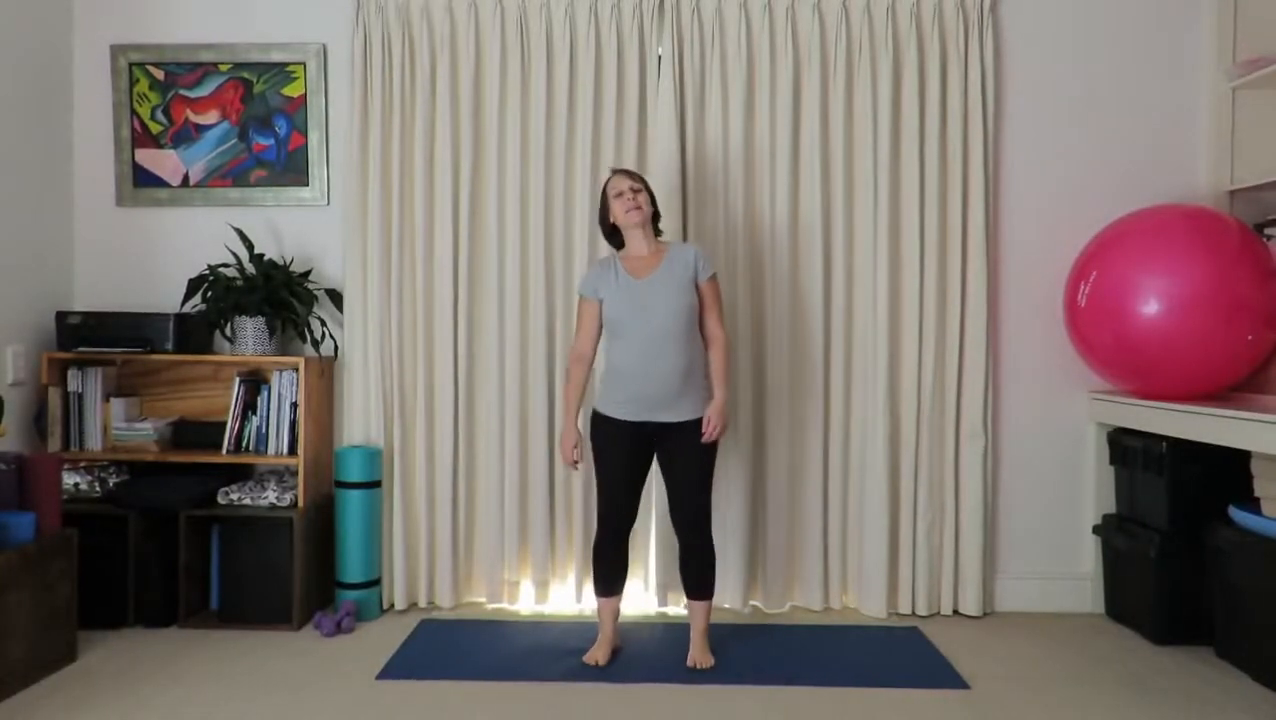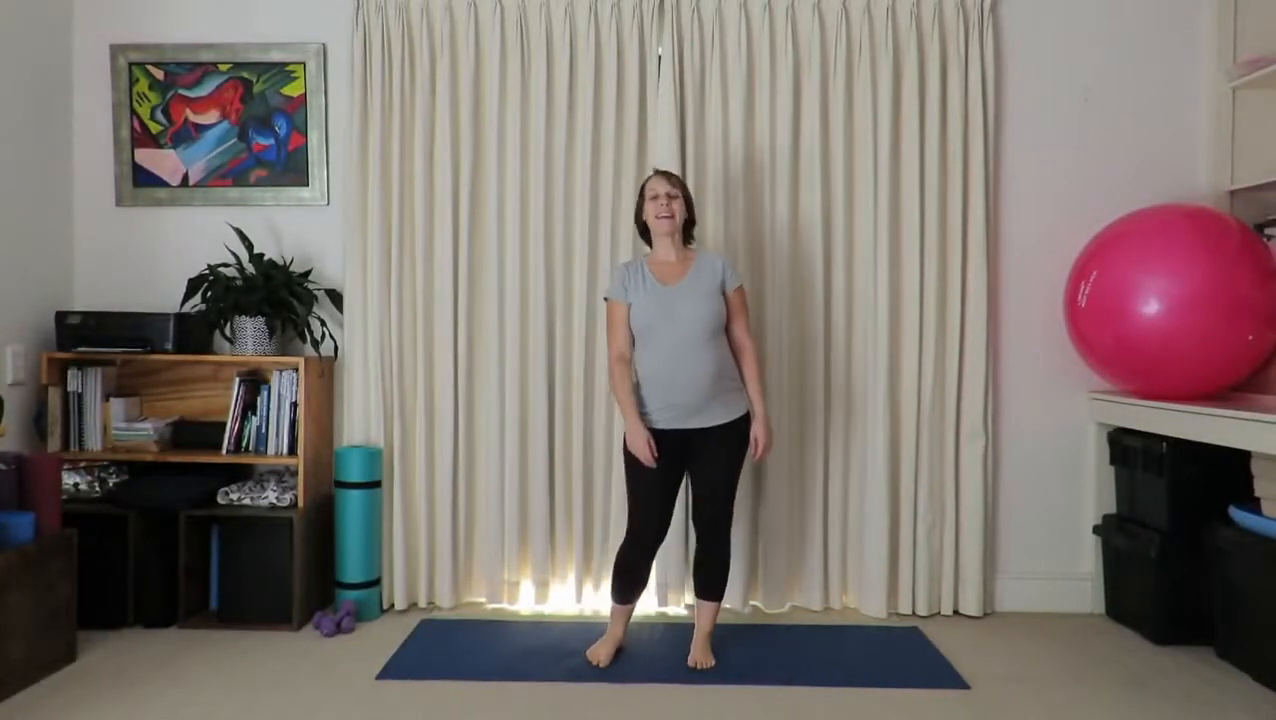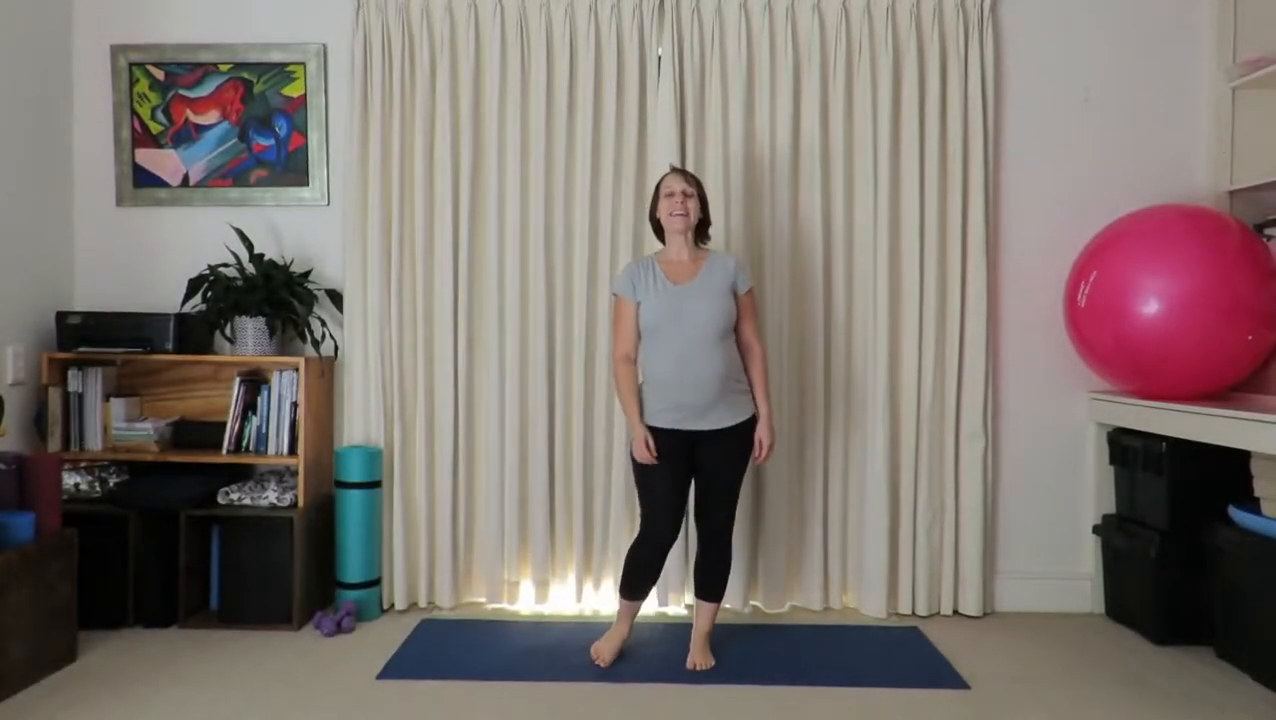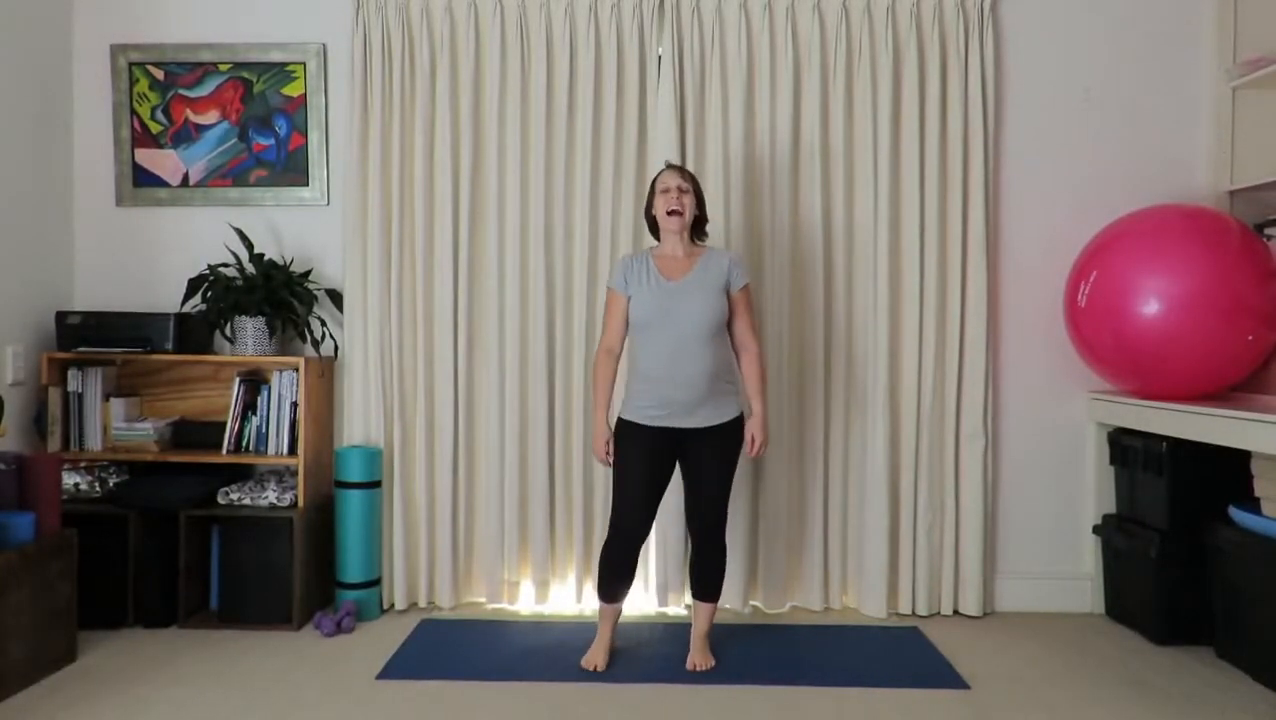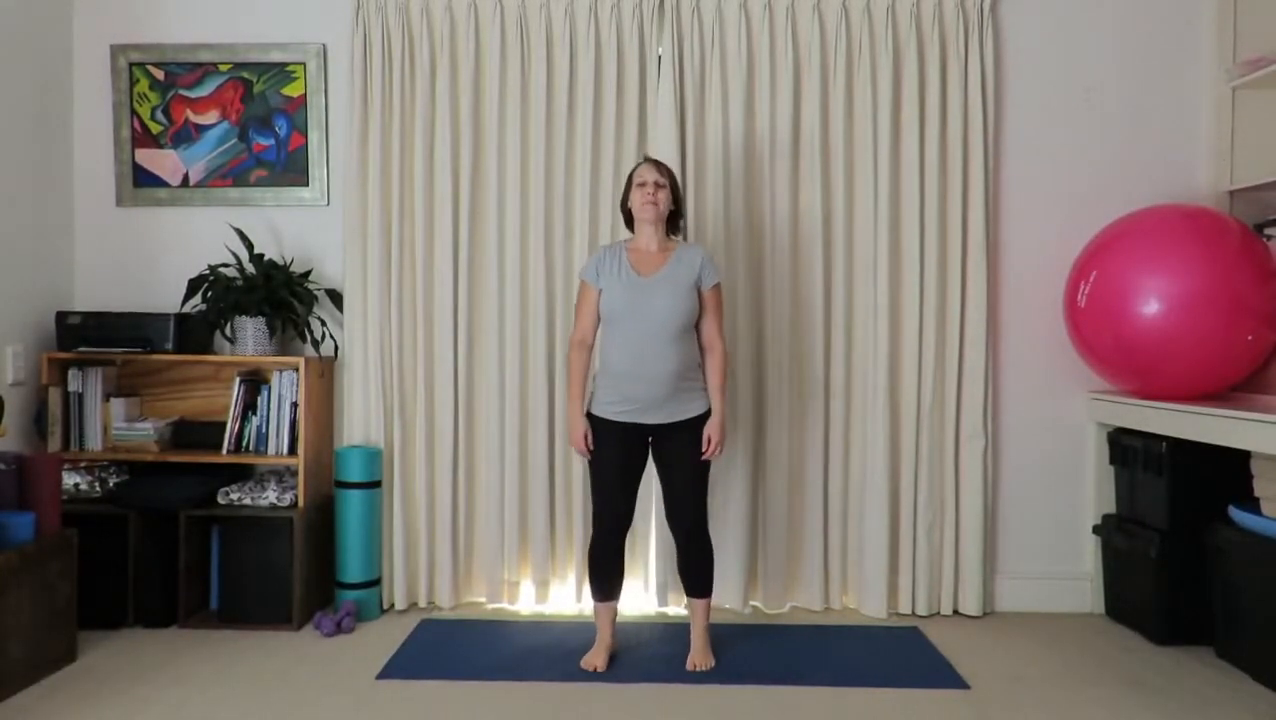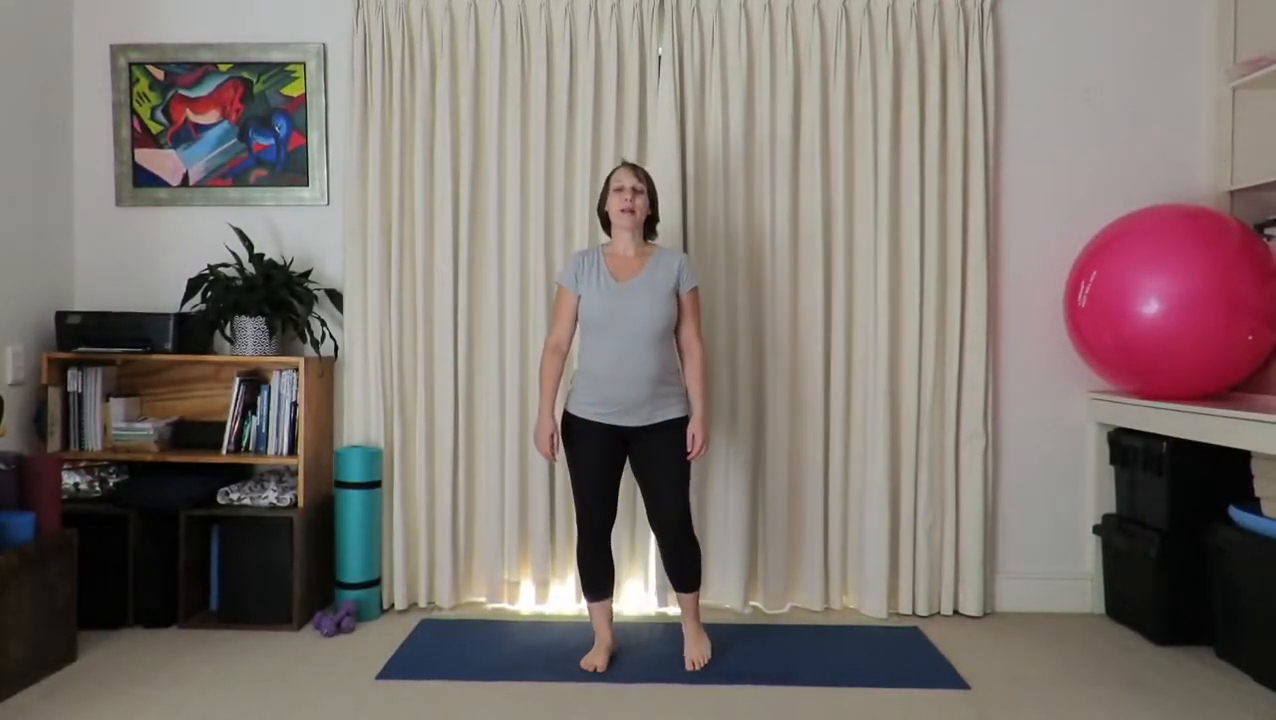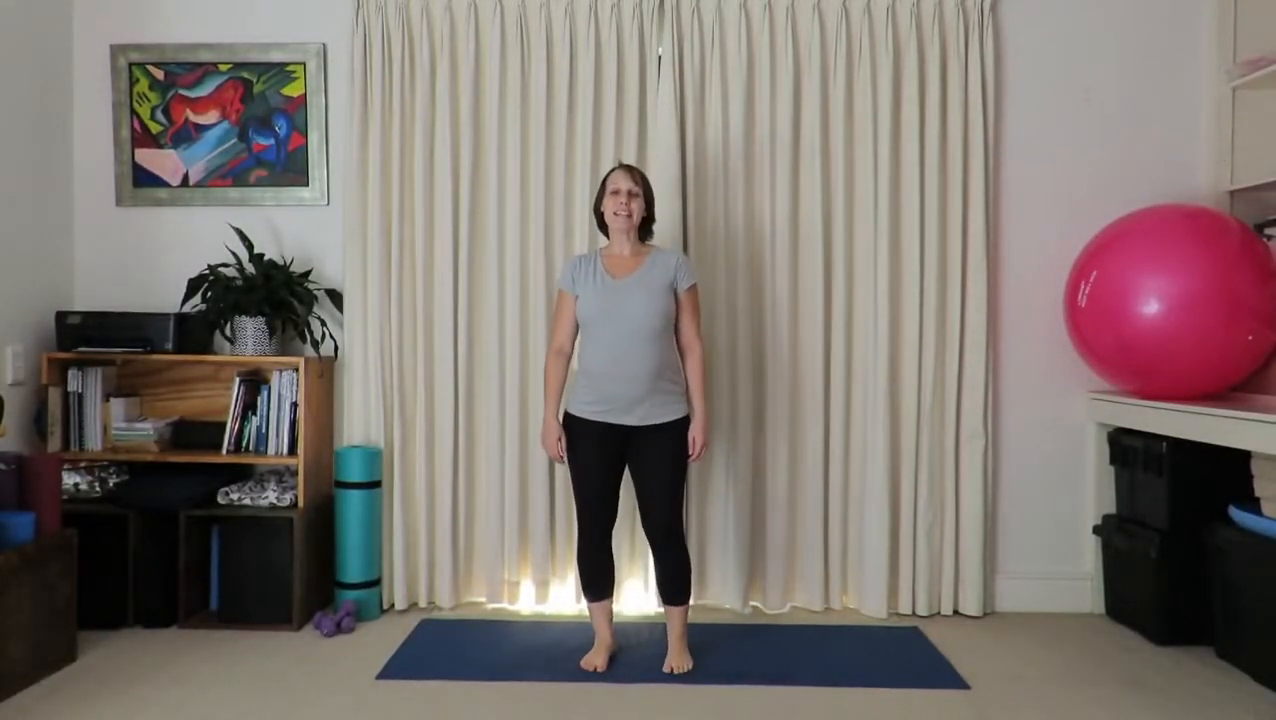
dt=0.3s
person 1, frame 1
left shoulder: (691, 260)
right shoulder: (599, 274)
left elbow: (715, 336)
right elbow: (581, 352)
left wrist: (719, 399)
right wrist: (569, 421)
left hip: (687, 418)
right hip: (619, 420)
left knee: (693, 525)
right knee: (613, 525)
left ankle: (700, 636)
right ankle: (607, 634)
person 1, frame 2
left shoulder: (718, 269)
right shoulder: (626, 277)
left elbow: (743, 345)
right elbow: (618, 357)
left wrist: (759, 411)
right wrist: (633, 423)
left hip: (721, 423)
right hip: (655, 426)
left knee: (714, 529)
right knee: (645, 530)
left ankle: (702, 637)
right ankle: (615, 631)
person 1, frame 3
left shoulder: (729, 269)
right shoulder: (636, 275)
left elbow: (751, 347)
right elbow: (624, 357)
left wrist: (764, 414)
right wrist: (634, 423)
left hip: (727, 426)
right hip: (662, 427)
left knee: (715, 530)
right knee: (659, 532)
left ankle: (700, 637)
right ankle: (622, 625)
person 1, frame 4
left shoulder: (725, 267)
right shoulder: (630, 269)
left elbow: (747, 345)
right elbow: (608, 349)
left wrist: (757, 411)
right wrist: (599, 419)
left hip: (714, 424)
right hip: (643, 423)
left knee: (707, 530)
right knee: (627, 528)
left ankle: (700, 637)
right ankle: (604, 634)
person 1, frame 5
left shoulder: (697, 262)
right shoulder: (602, 261)
left elbow: (712, 344)
right elbow: (581, 341)
left wrist: (718, 413)
right wrist: (576, 410)
left hip: (683, 417)
right hip: (613, 418)
left knee: (689, 524)
right knee: (608, 527)
left ankle: (700, 636)
right ankle: (604, 637)
person 1, frame 6
left shoulder: (676, 266)
right shoulder: (581, 266)
left elbow: (691, 348)
right elbow: (557, 344)
left wrist: (699, 414)
right wrist: (545, 413)
left hip: (662, 420)
right hip: (591, 420)
left knee: (673, 524)
right knee: (593, 527)
left ankle: (692, 624)
right ankle: (603, 637)
person 1, frame 7
left shoulder: (672, 266)
right shoulder: (578, 268)
left elbow: (691, 347)
right elbow: (560, 348)
left wrist: (700, 414)
right wrist: (550, 416)
left hip: (661, 422)
right hip: (590, 421)
left knee: (664, 529)
right knee: (594, 528)
left ankle: (678, 639)
right ankle: (603, 637)
